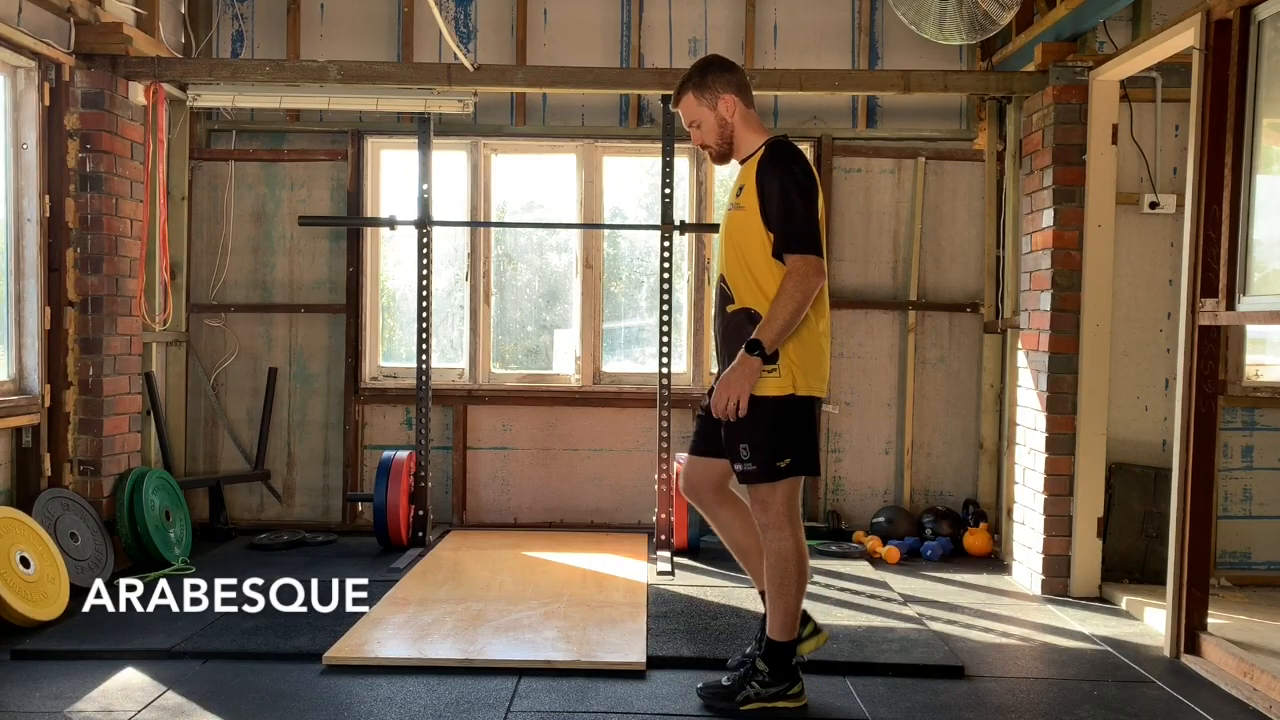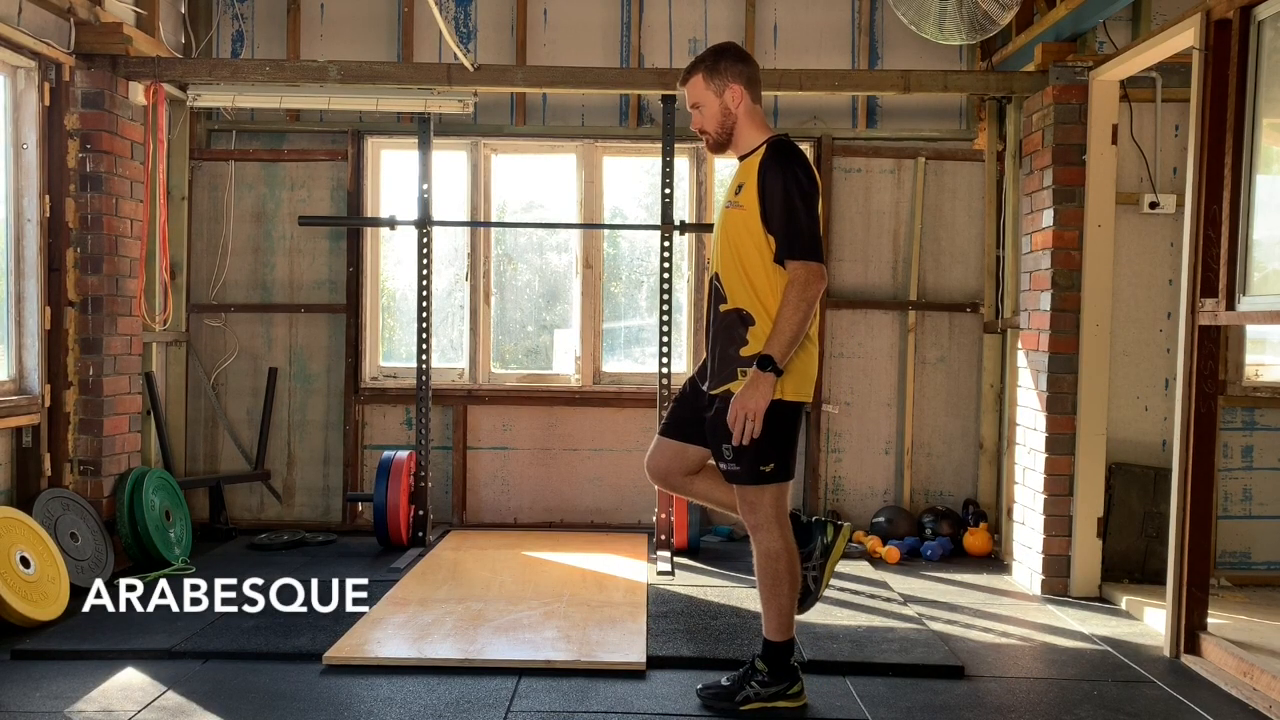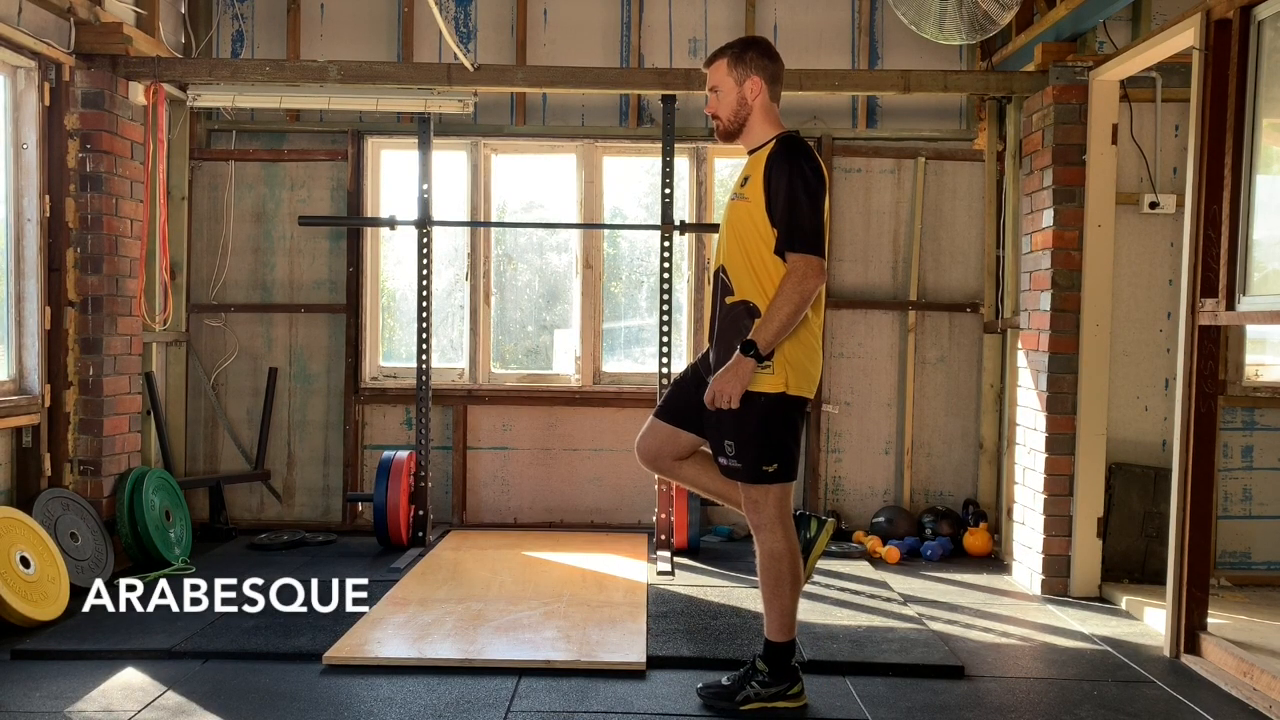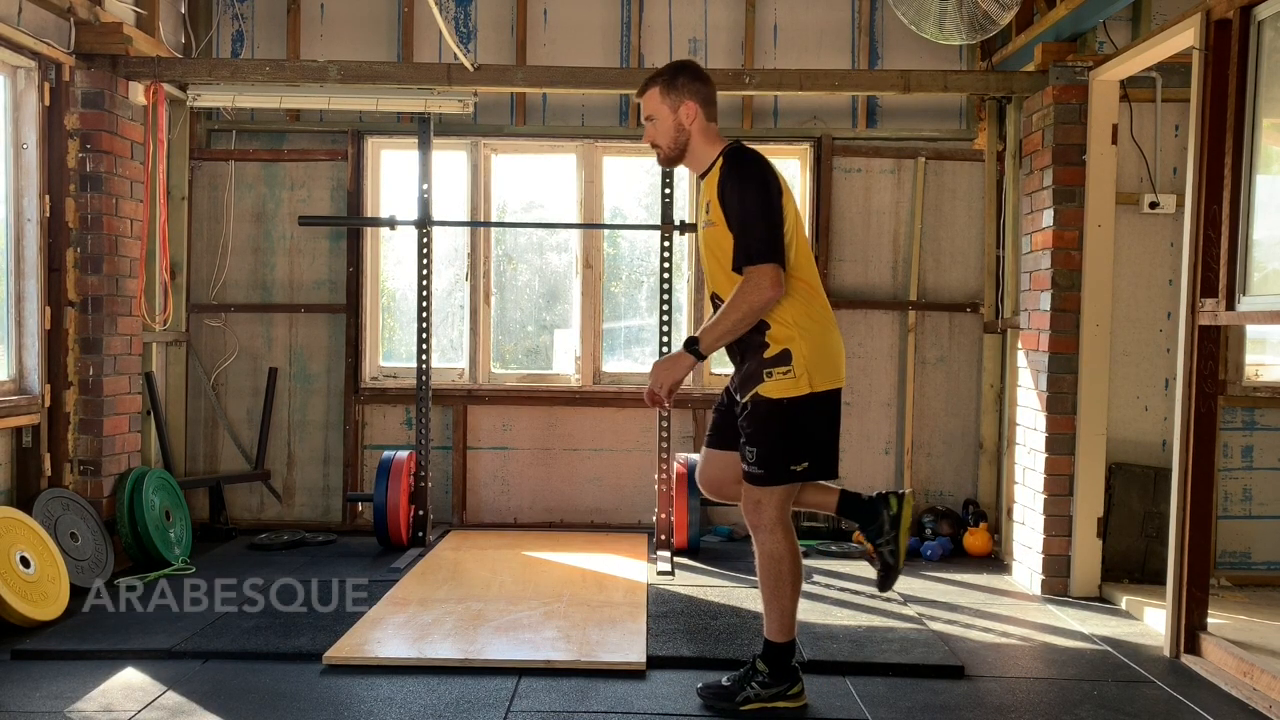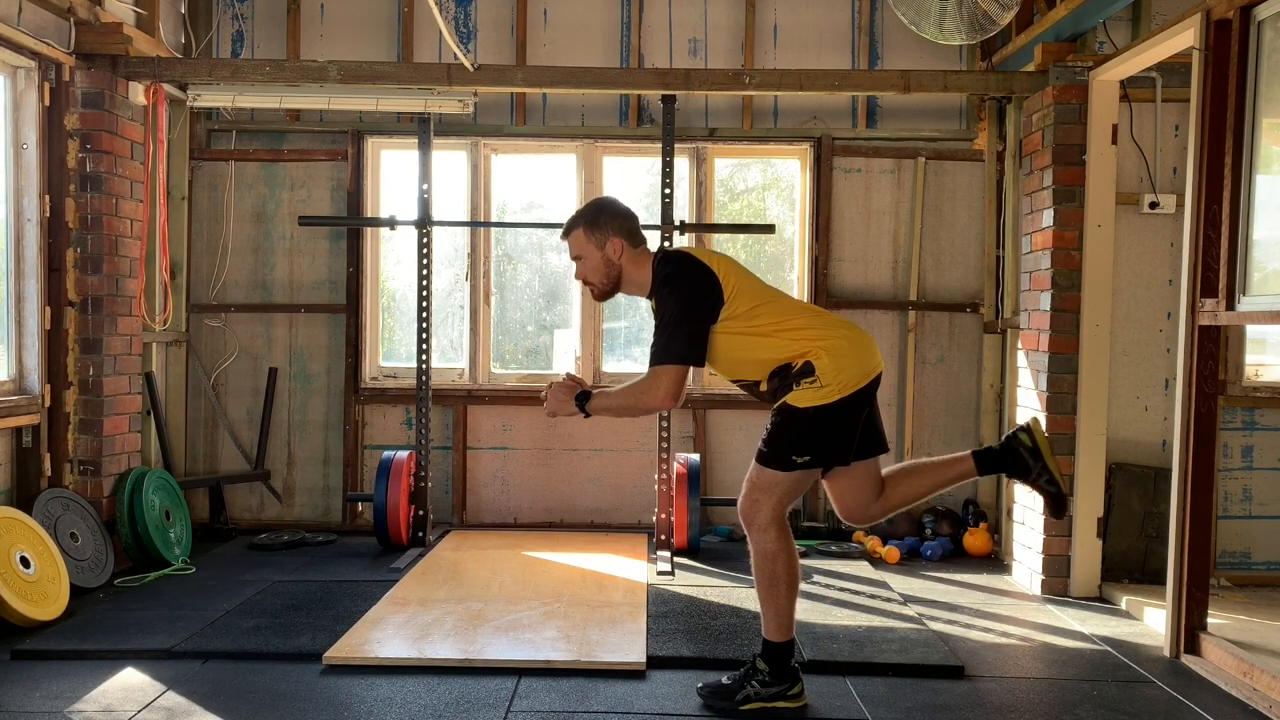
dt=1s
person 1, frame 1
left shoulder: (779, 164)
right shoulder: (751, 173)
left elbow: (806, 272)
left wrist: (753, 356)
left hip: (776, 376)
right hip: (749, 373)
left knee: (772, 513)
right knee: (700, 482)
left ankle: (779, 671)
right ankle: (786, 620)
person 1, frame 2
left shoulder: (780, 164)
right shoulder: (748, 169)
left elbow: (808, 276)
left wrist: (766, 372)
left hip: (762, 376)
right hip: (724, 368)
left knee: (760, 514)
right knee: (666, 467)
left ankle: (777, 673)
right ankle: (804, 537)
person 1, frame 3
left shoulder: (789, 159)
right shoulder: (757, 163)
left elbow: (806, 272)
left wrist: (749, 357)
left hip: (766, 369)
right hip: (733, 358)
left knee: (764, 514)
right knee: (657, 448)
left ankle: (777, 674)
right ankle: (793, 528)
person 1, frame 4
left shoulder: (742, 173)
right shoulder: (717, 178)
left elbow: (766, 284)
left wrist: (689, 353)
right wrist: (693, 357)
left hip: (791, 367)
right hip: (763, 365)
left knee: (764, 512)
right knee: (718, 480)
left ankle: (778, 674)
right ankle: (869, 512)
person 1, frame 5
left shoulder: (679, 280)
right shoulder: (675, 272)
left elbow: (662, 393)
right elbow: (665, 383)
left wrist: (582, 402)
right wrist: (592, 392)
left hip: (830, 374)
right hip: (841, 366)
left knee: (759, 511)
right knee: (862, 505)
left ankle: (776, 674)
right ankle: (1004, 455)
